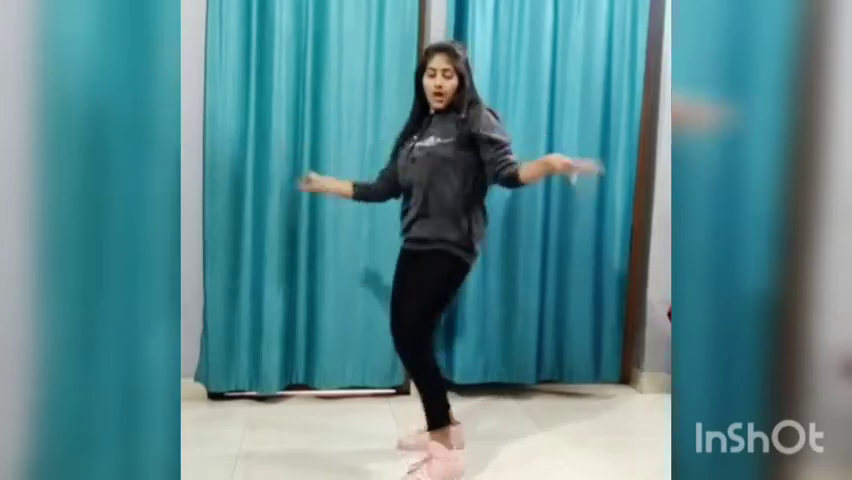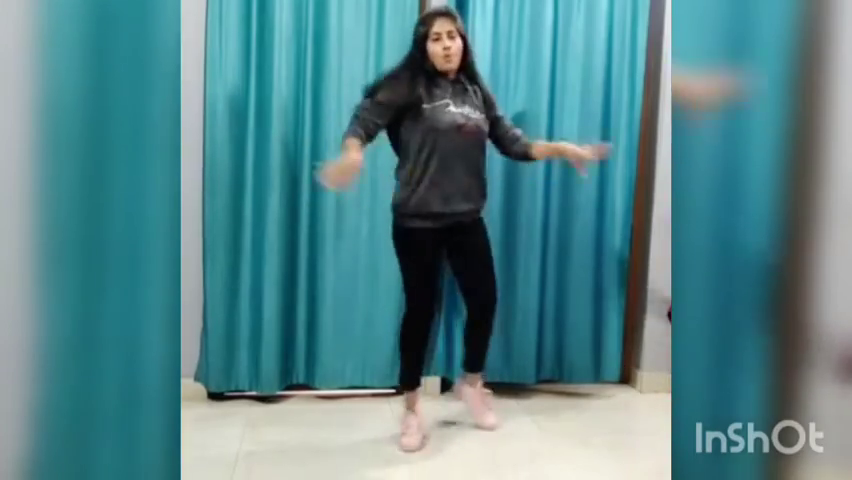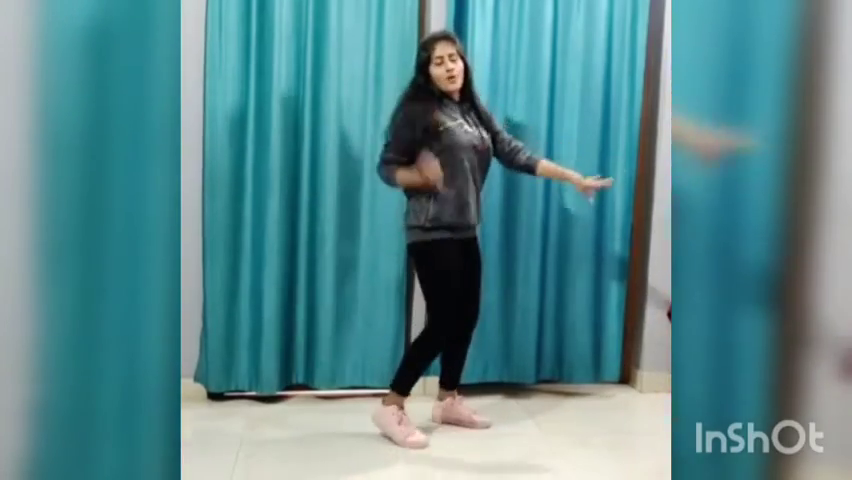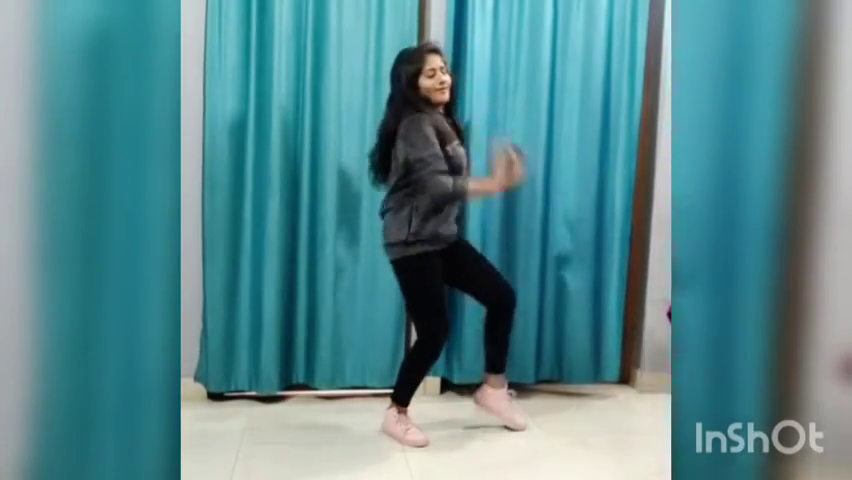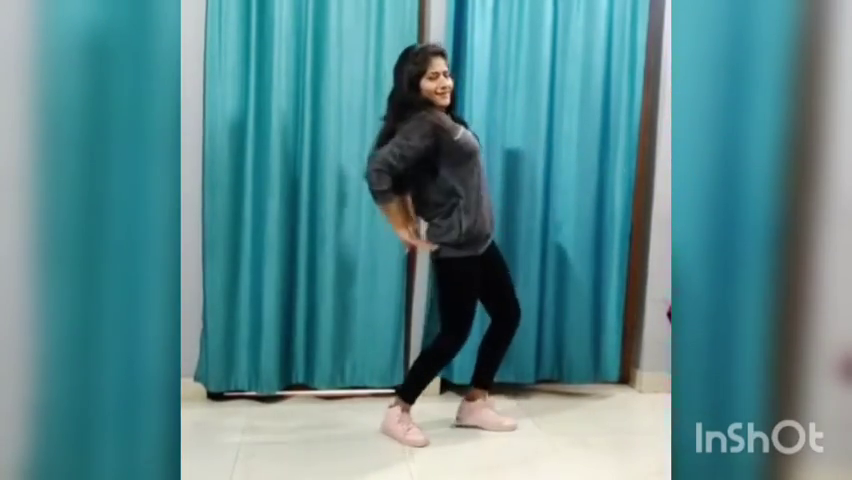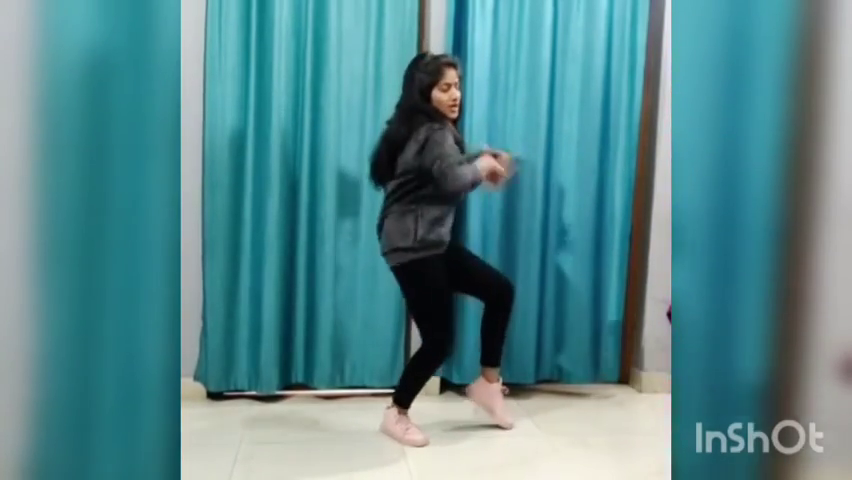
dt=0.4s
person 1, frame 1
left shoulder: (476, 120)
right shoulder: (414, 130)
left elbow: (507, 173)
right elbow: (386, 186)
left wrist: (550, 163)
right wrist: (333, 186)
left hip: (452, 245)
right hip: (417, 243)
left knee: (410, 335)
right knee: (413, 336)
right ankle: (444, 428)
person 1, frame 2
left shoulder: (477, 92)
right shoulder: (405, 87)
left elbow: (514, 144)
right elbow: (364, 121)
left wrist: (561, 149)
right wrist: (352, 154)
left hip: (466, 216)
right hip: (417, 218)
left knee: (483, 301)
right knee: (421, 308)
left ankle: (472, 384)
right ankle: (410, 409)
person 1, frame 3
left shoulder: (476, 112)
right shoulder: (417, 111)
left elbow: (515, 154)
right elbow: (388, 169)
left wrist: (573, 178)
right wrist: (418, 176)
left hip: (465, 232)
right hip: (431, 233)
left knee: (466, 317)
right knee: (443, 320)
left ankle: (448, 401)
right ankle: (391, 407)
person 1, frame 4
left shoulder: (444, 124)
right shoulder: (415, 125)
left elbow: (453, 179)
right elbow: (436, 184)
left wrist: (501, 167)
right wrist: (493, 185)
left hip: (444, 239)
right hip: (412, 244)
left knee: (503, 298)
right knee: (434, 330)
left ankle: (493, 388)
right ankle: (396, 414)
person 1, frame 5
left shoulder: (442, 122)
right shoulder: (422, 124)
left elbow: (403, 182)
right elbow: (379, 170)
left wrist: (412, 219)
right wrist: (403, 228)
left hip: (479, 240)
right hip: (455, 246)
left knee: (508, 314)
right knee: (455, 332)
left ankle: (475, 404)
right ankle: (398, 412)
person 1, frame 6
left shoulder: (431, 131)
right shoulder: (435, 134)
left elbow: (449, 173)
right elbow: (455, 179)
left wrist: (483, 160)
right wrist: (486, 165)
left hip: (433, 245)
right hip: (413, 249)
left knee: (501, 291)
right knee: (439, 338)
left ankle: (487, 383)
right ankle: (396, 415)
